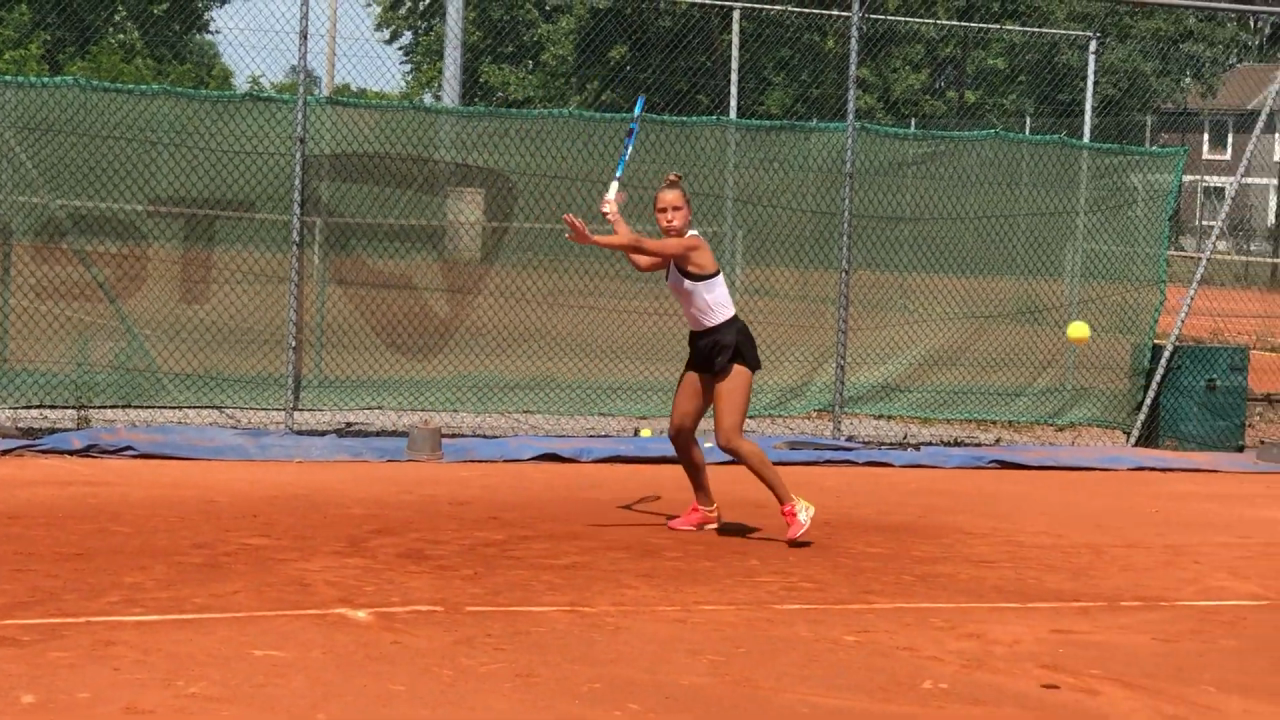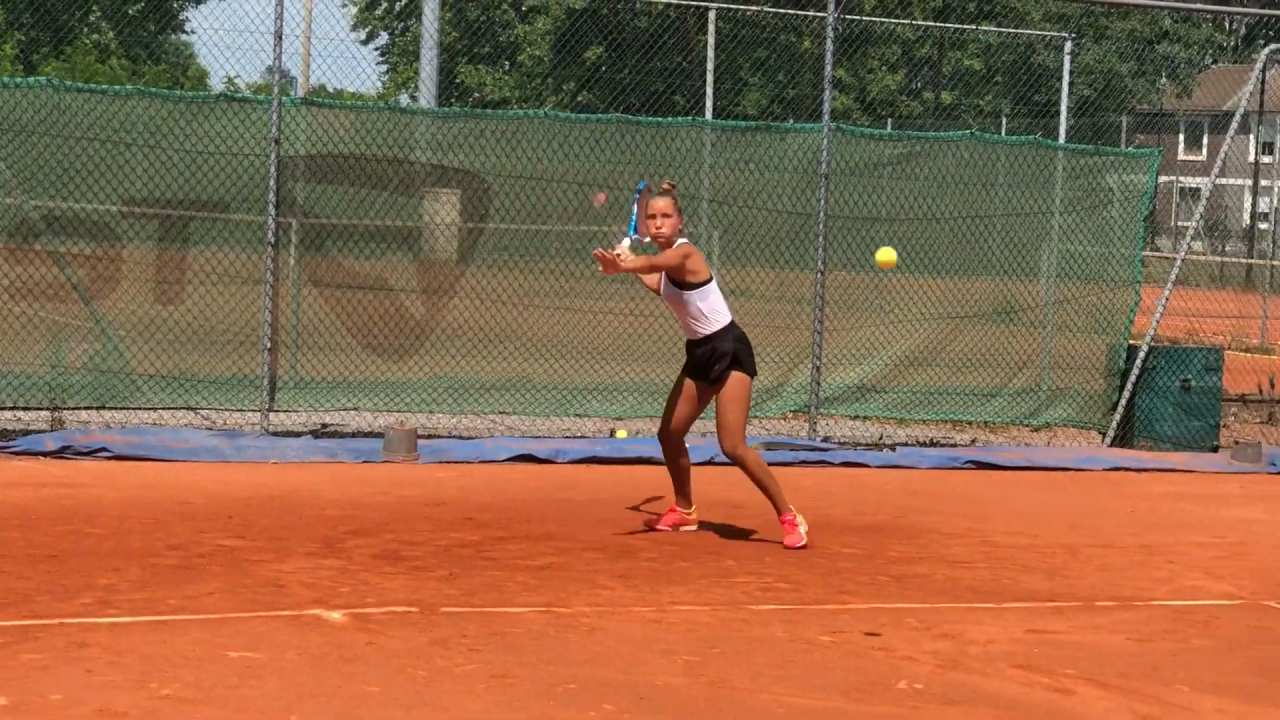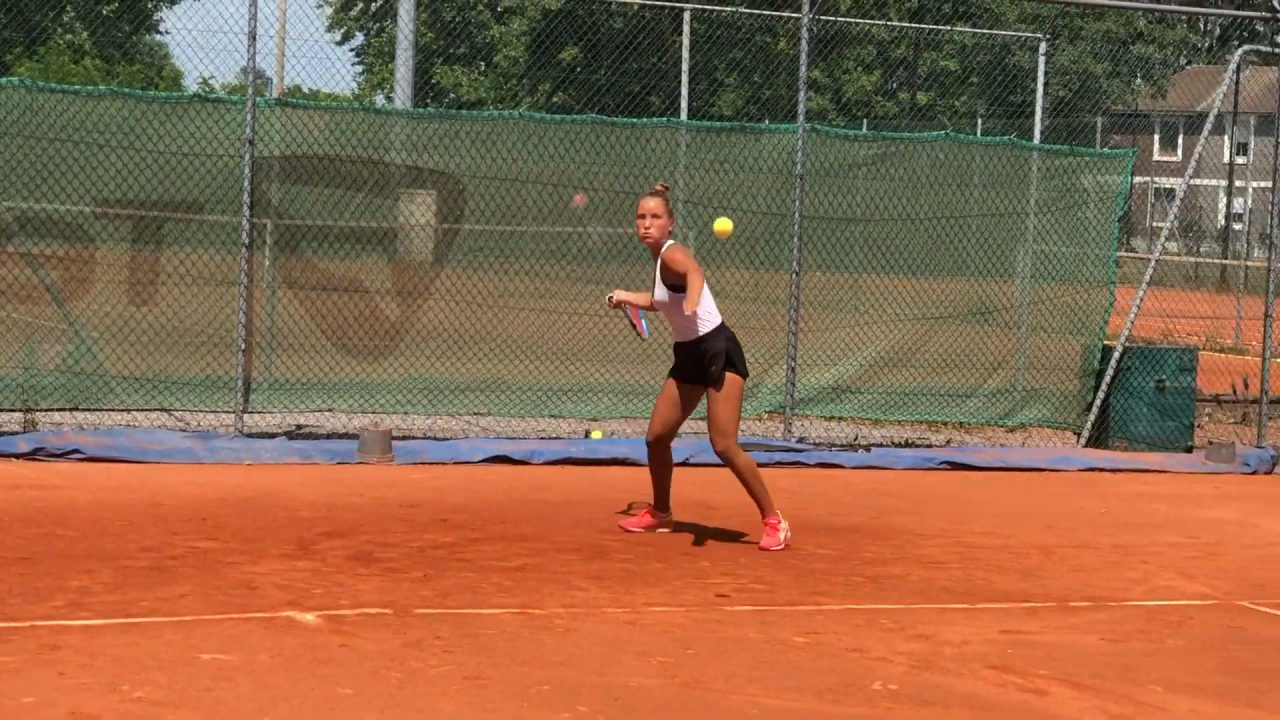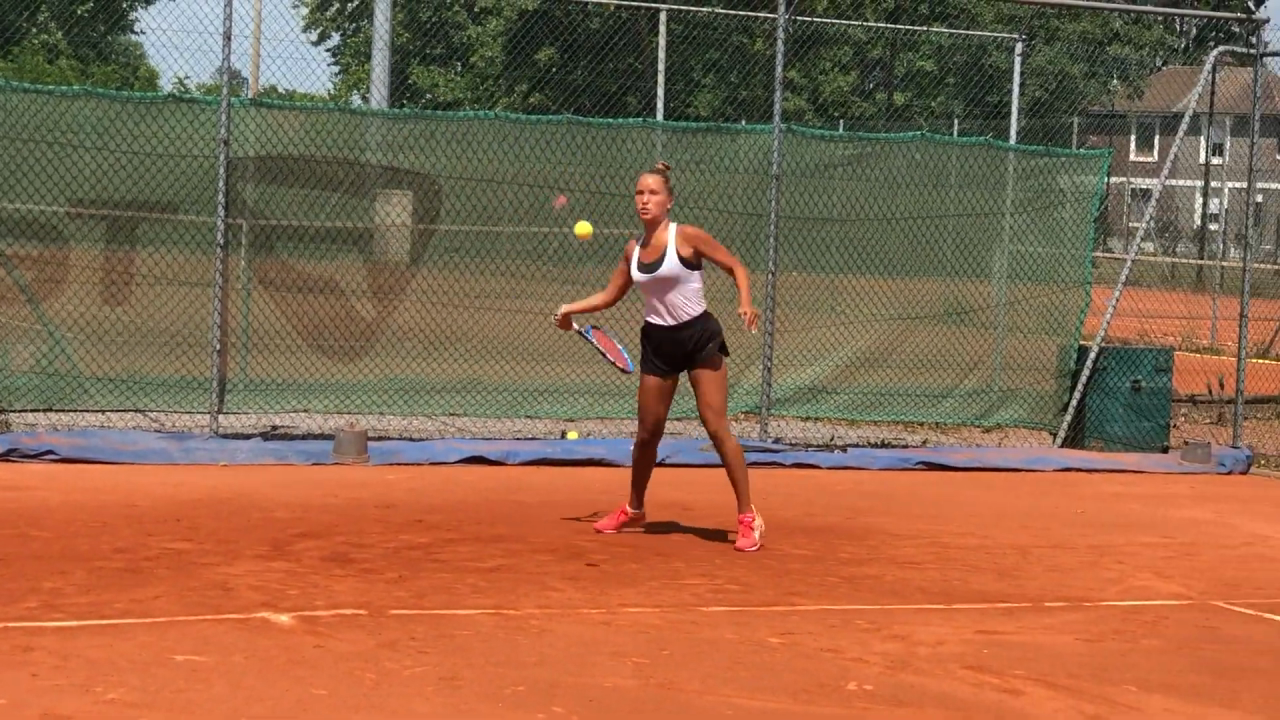
dt=0.1s
person 1, frame 1
left shoulder: (691, 245)
right shoulder: (673, 249)
left elbow: (637, 243)
right elbow: (640, 259)
left wrist: (592, 239)
right wrist: (617, 219)
left hip: (729, 343)
right hip: (703, 345)
left knee: (729, 438)
right knee: (678, 430)
left ankle: (792, 507)
right ankle: (705, 507)
person 1, frame 2
left shoulder: (682, 252)
right shoulder: (668, 258)
left elbow: (651, 260)
left wrist: (621, 264)
right wrist: (627, 261)
left hip: (726, 349)
right hip: (699, 353)
left knee: (733, 445)
right knee: (670, 432)
left ankle: (789, 517)
right ankle: (684, 509)
person 1, frame 3
left shoulder: (674, 254)
right shoulder: (659, 261)
left elbow: (695, 276)
left wrist: (691, 305)
right wrist: (628, 297)
left hip: (717, 351)
right hip: (687, 355)
left knee: (724, 447)
right knee: (656, 437)
left ankle: (773, 520)
right ankle: (659, 512)
person 1, frame 4
left shoulder: (691, 236)
right shoulder: (634, 248)
left elbow: (736, 267)
right elbow: (610, 295)
left wrist: (745, 300)
right wrist: (574, 307)
left hip: (699, 336)
right hip: (659, 342)
left knee: (717, 430)
right knee: (647, 434)
left ankle: (748, 516)
right ankle: (634, 509)
